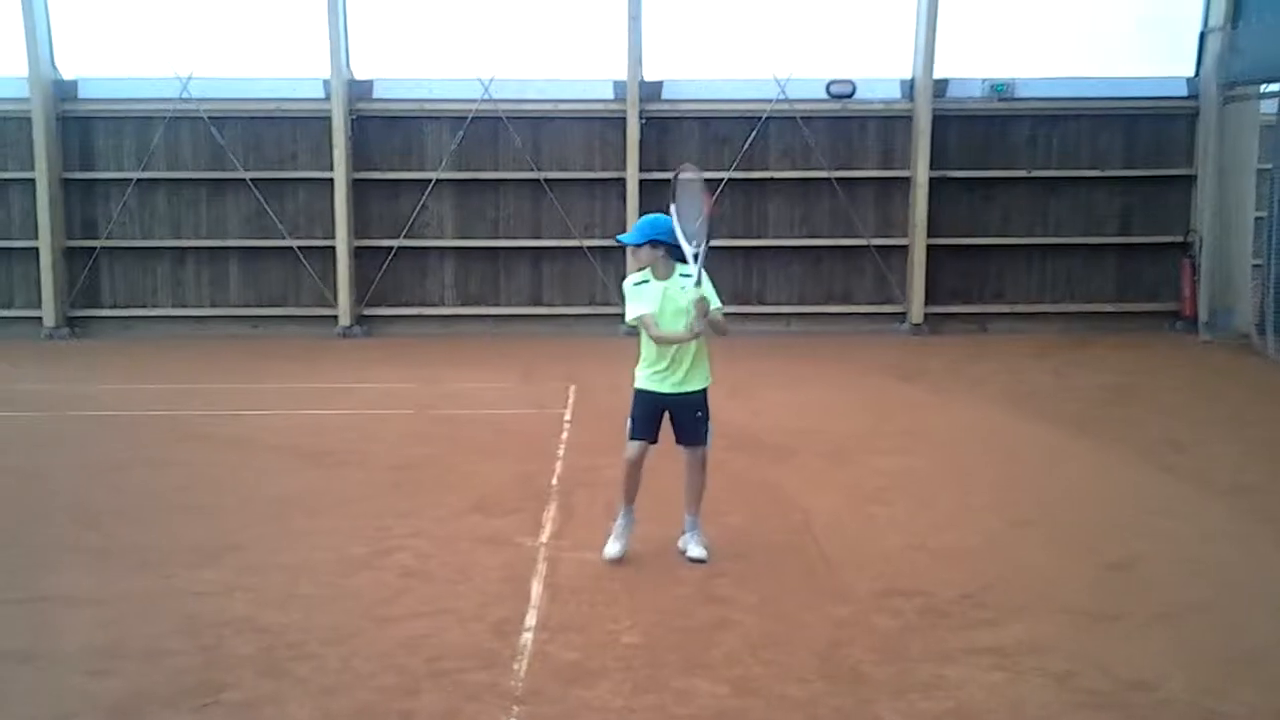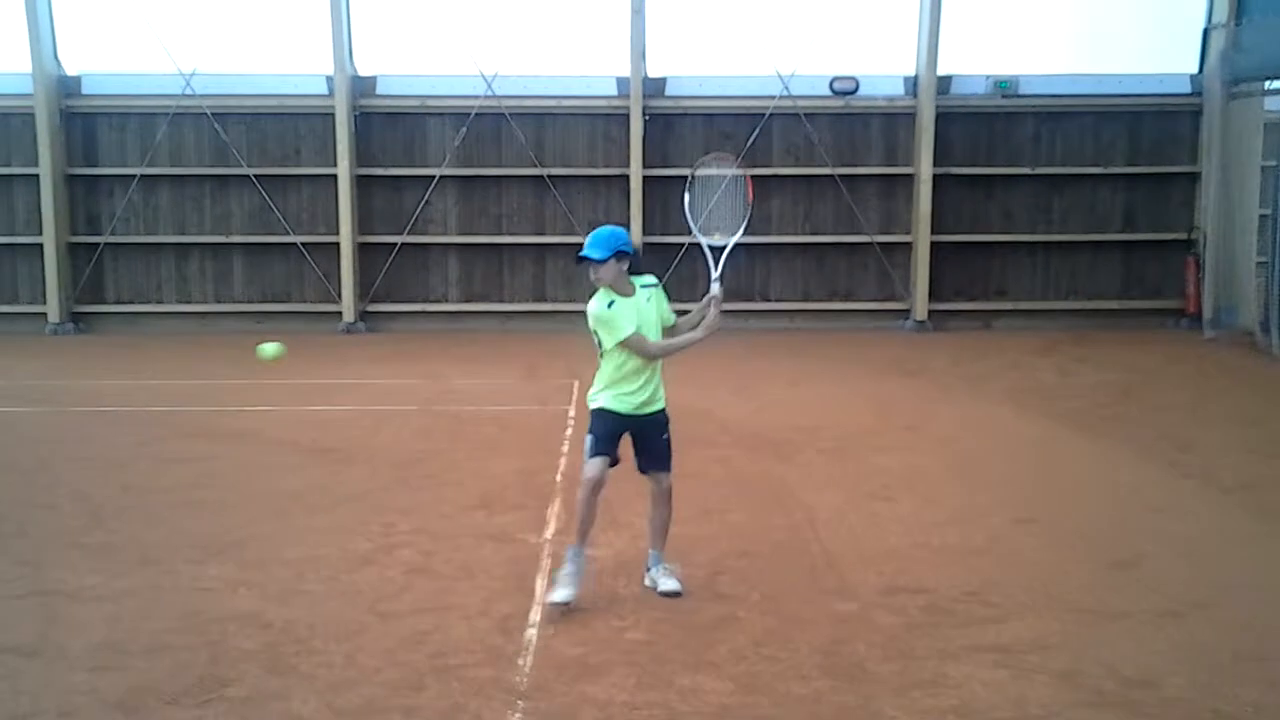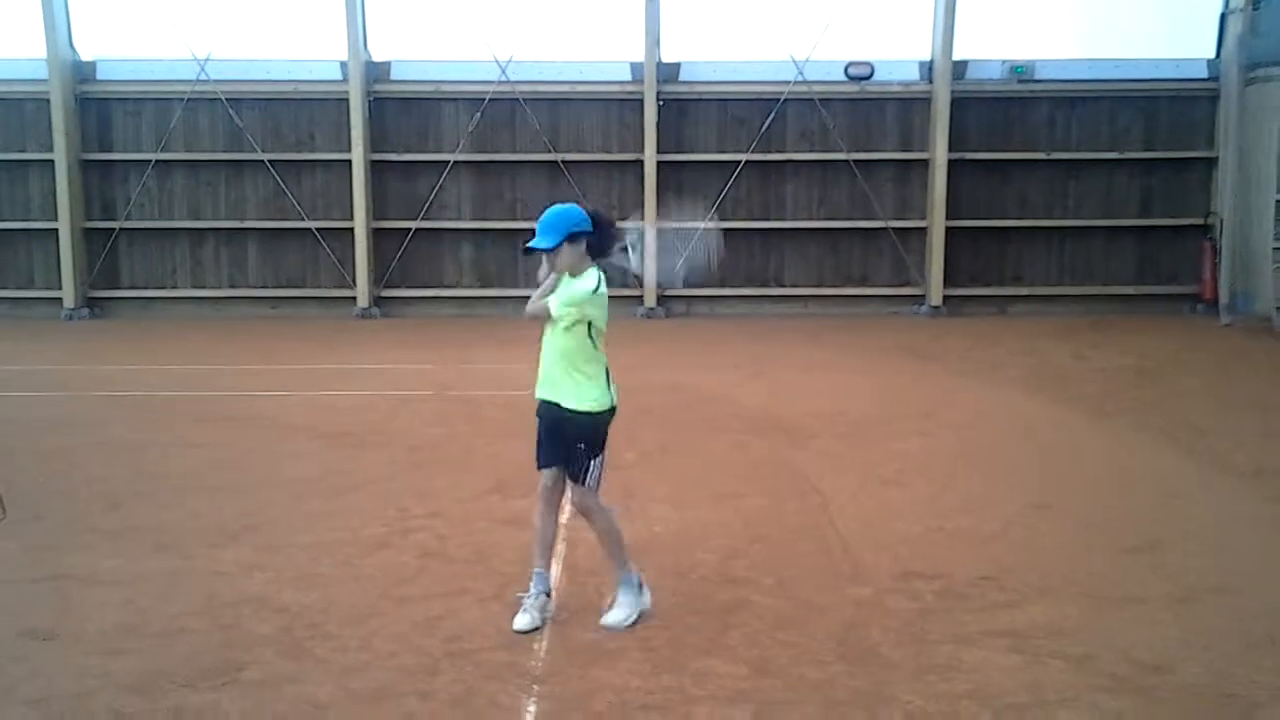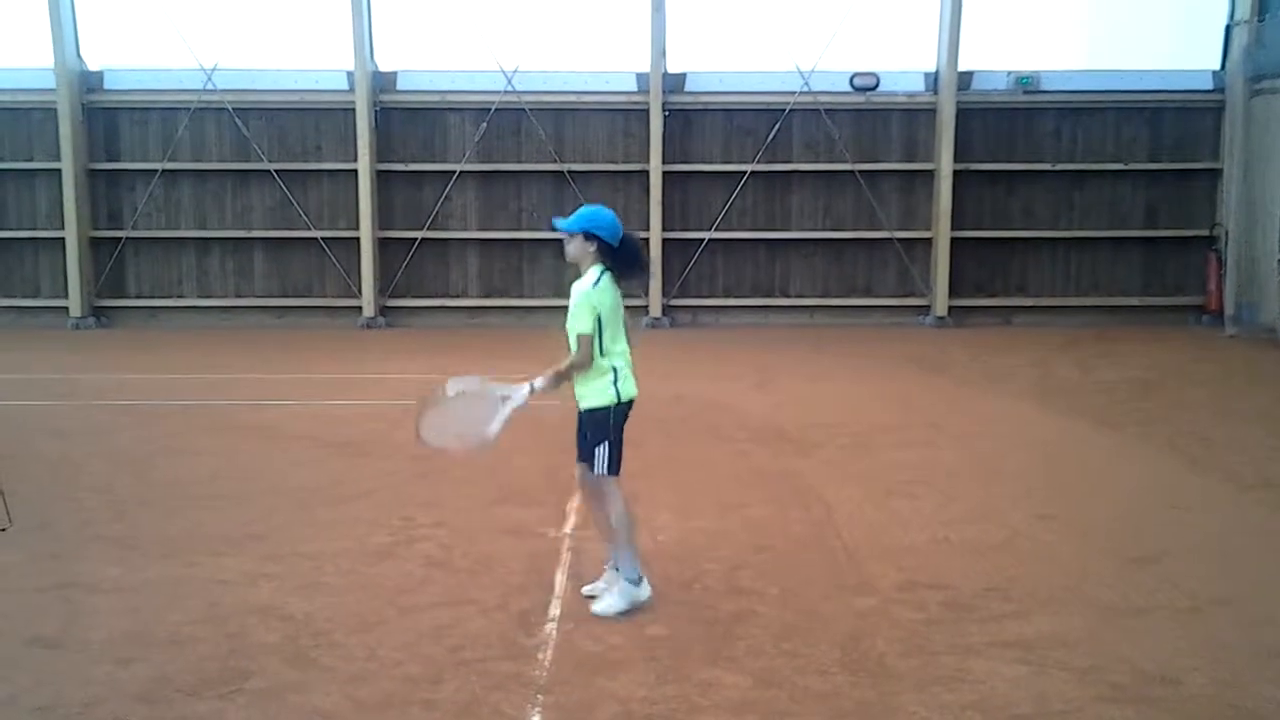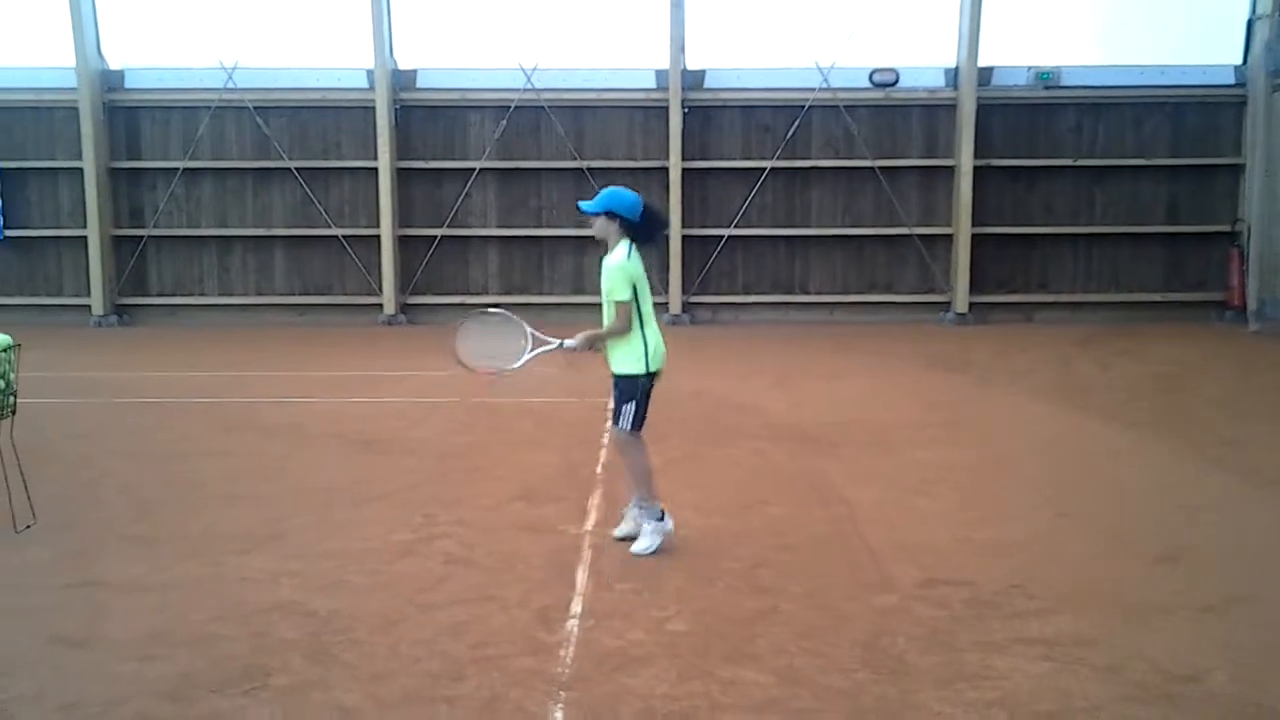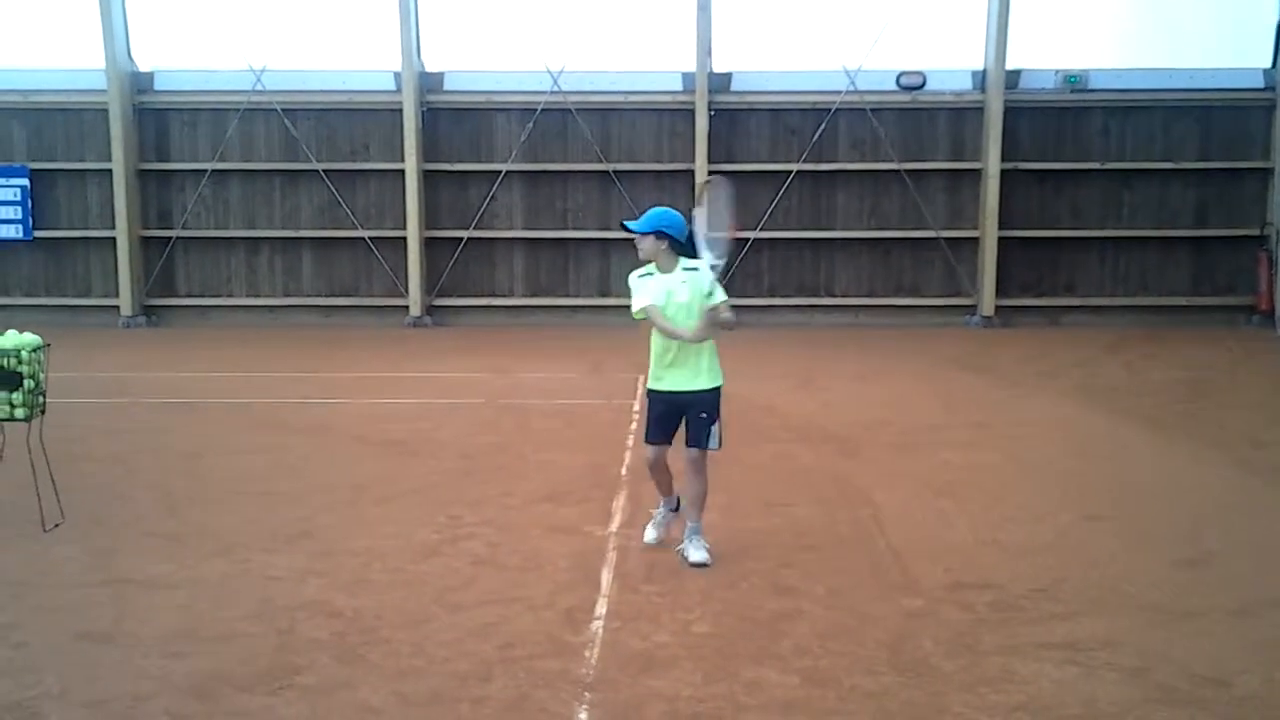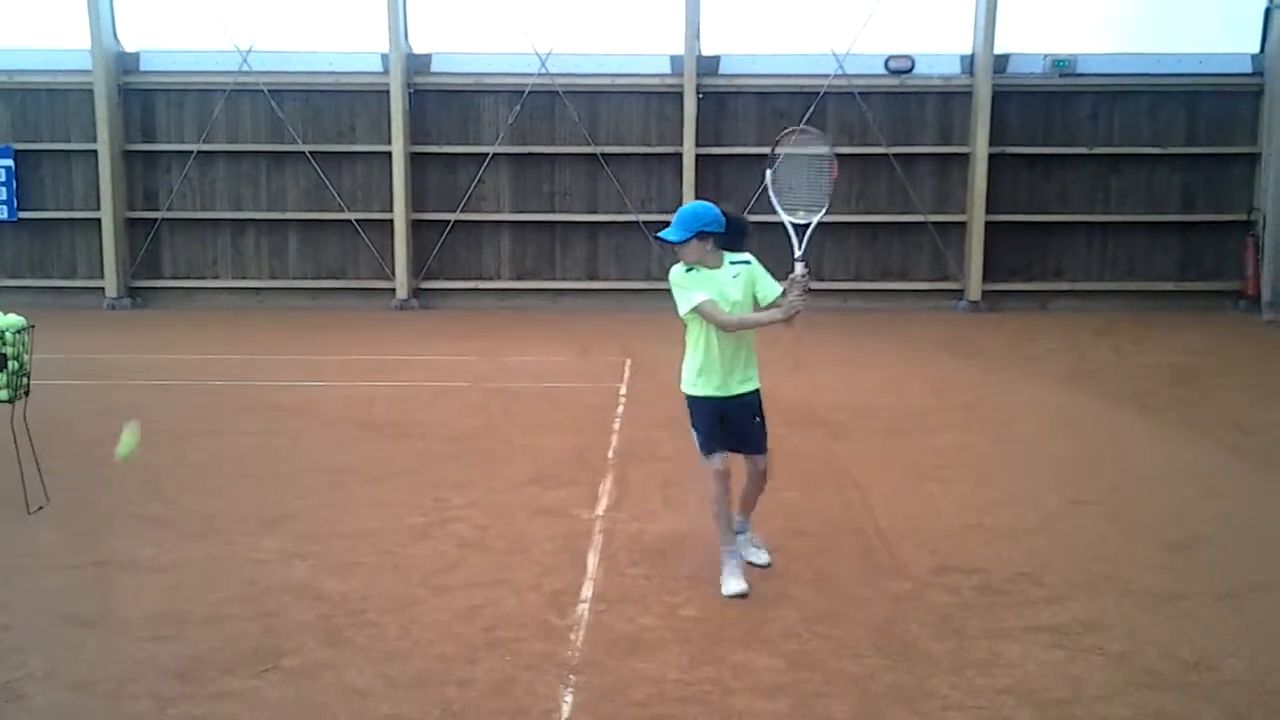
dt=0.7s
person 1, frame 1
left shoulder: (694, 277)
right shoulder: (633, 284)
left elbow: (721, 328)
right elbow: (654, 333)
left wrist: (707, 318)
right wrist: (690, 332)
left hip: (691, 385)
right hip: (650, 383)
left knee: (695, 457)
right knee: (633, 456)
left ankle: (691, 532)
right ankle: (624, 520)
person 1, frame 2
left shoulder: (651, 287)
right shoulder: (600, 309)
left elbow: (671, 329)
right elbow: (651, 351)
left wrist: (703, 311)
right wrist: (700, 334)
left hip: (650, 406)
right hip: (609, 404)
left knee: (662, 487)
right knee: (592, 478)
left ankle: (656, 566)
right ankle: (571, 569)
person 1, frame 3
left shoulder: (587, 289)
right shoulder: (569, 278)
left elbow: (534, 311)
right elbow: (546, 314)
left wrist: (549, 280)
right wrist: (549, 278)
left hip: (587, 407)
right hip: (554, 400)
left knee: (584, 501)
right knee: (547, 490)
left ankle: (633, 587)
right ankle: (539, 592)
person 1, frame 4
left shoulder: (584, 290)
right shoulder: (606, 283)
left elbow: (583, 358)
left wrist: (553, 377)
right wrist: (563, 372)
left hip: (604, 399)
right hip: (609, 395)
left knee: (604, 484)
right knee: (590, 483)
left ankle: (632, 579)
right ankle: (620, 569)
person 1, frame 5
left shoulder: (617, 262)
right shoulder: (622, 254)
left elbow: (622, 324)
left wrist: (590, 336)
right wrist: (597, 337)
left hip: (636, 362)
right hip: (629, 360)
left knee: (623, 438)
right knee: (627, 436)
left ankle: (654, 517)
right ankle: (640, 508)
person 1, frame 6
left shoulder: (698, 271)
right shoulder: (640, 279)
left elbow: (727, 318)
right elbow: (657, 322)
left wrist: (716, 319)
right wrist: (690, 334)
left hip: (702, 381)
right hip: (662, 382)
left knee: (696, 457)
right knee: (653, 456)
left ankle: (693, 536)
right ankle: (669, 505)
person 1, frame 7
left shoulder: (746, 264)
right shoulder: (680, 276)
left elbow: (778, 307)
right elbow: (723, 321)
left wrist: (793, 295)
right wrist: (777, 314)
left hip: (744, 385)
right hip: (702, 388)
left knee: (758, 467)
right knee: (720, 470)
left ankle: (741, 531)
right ankle: (729, 560)
